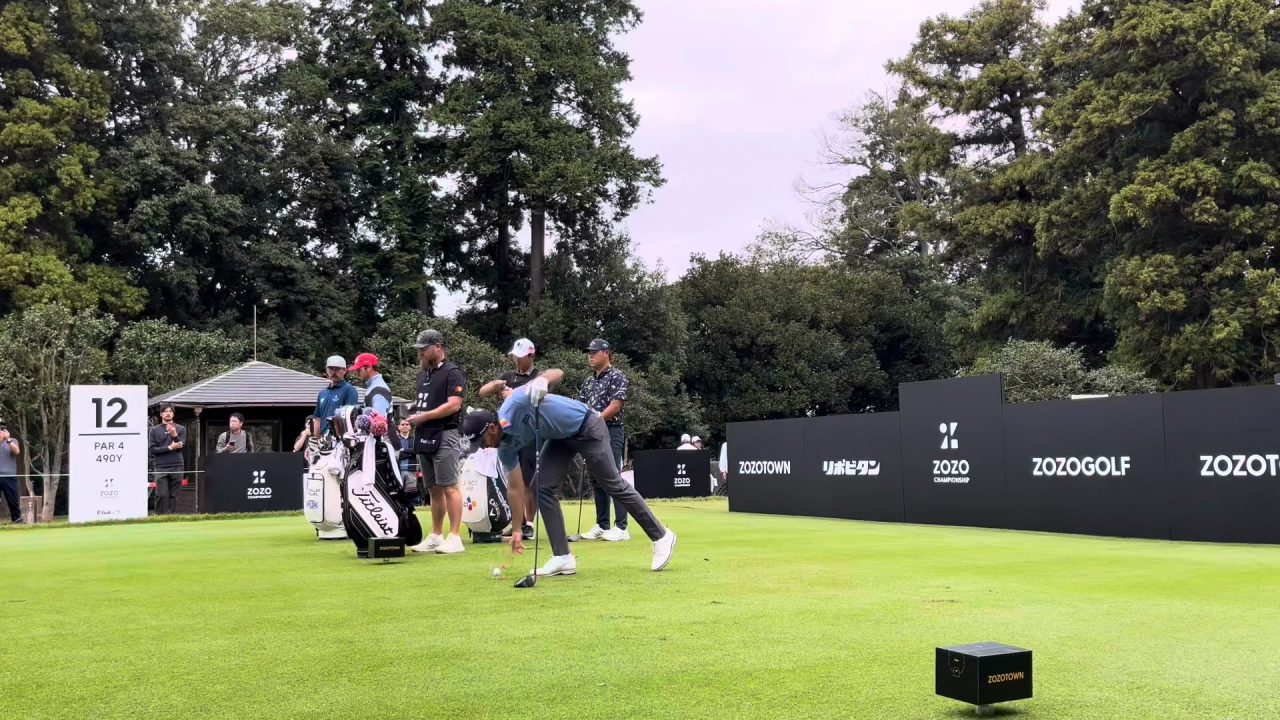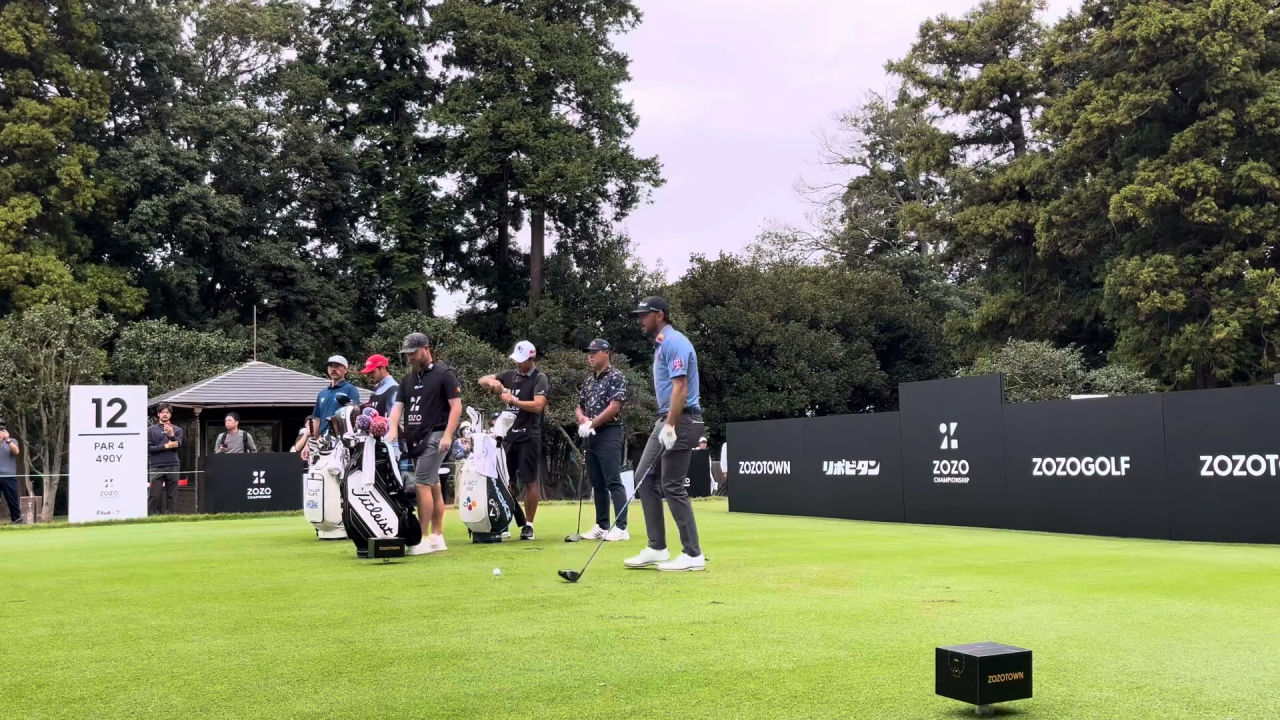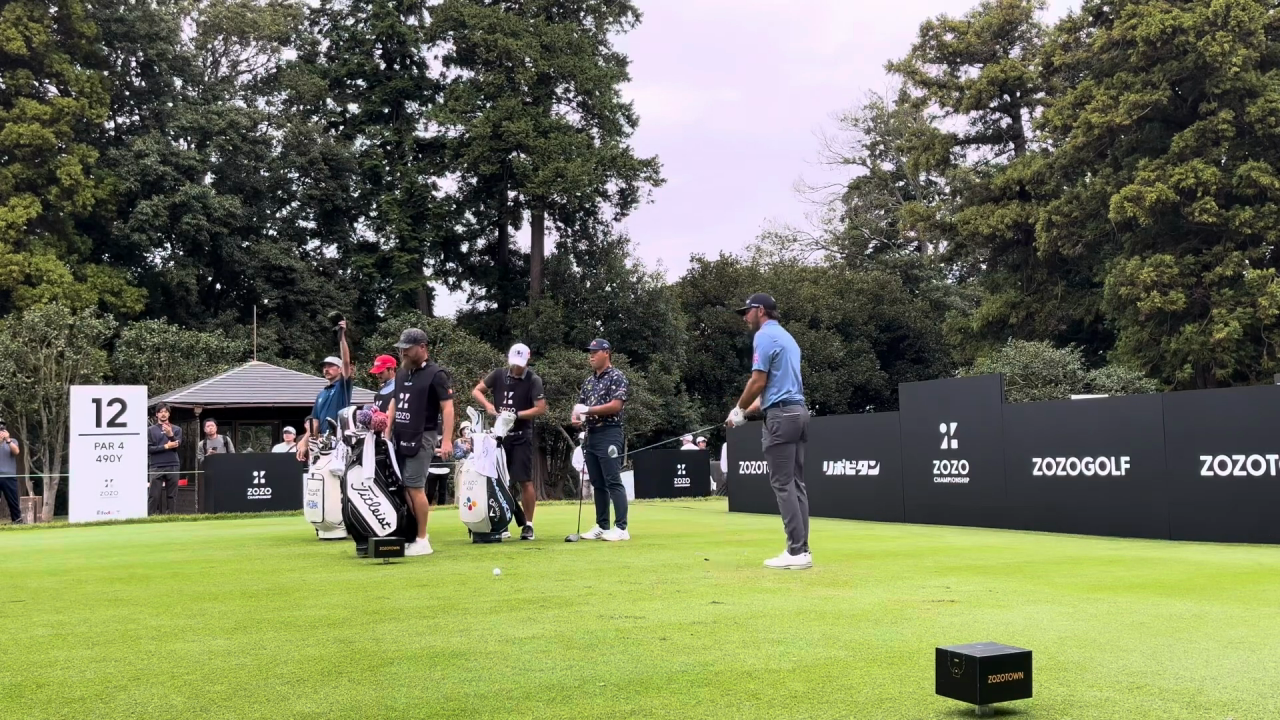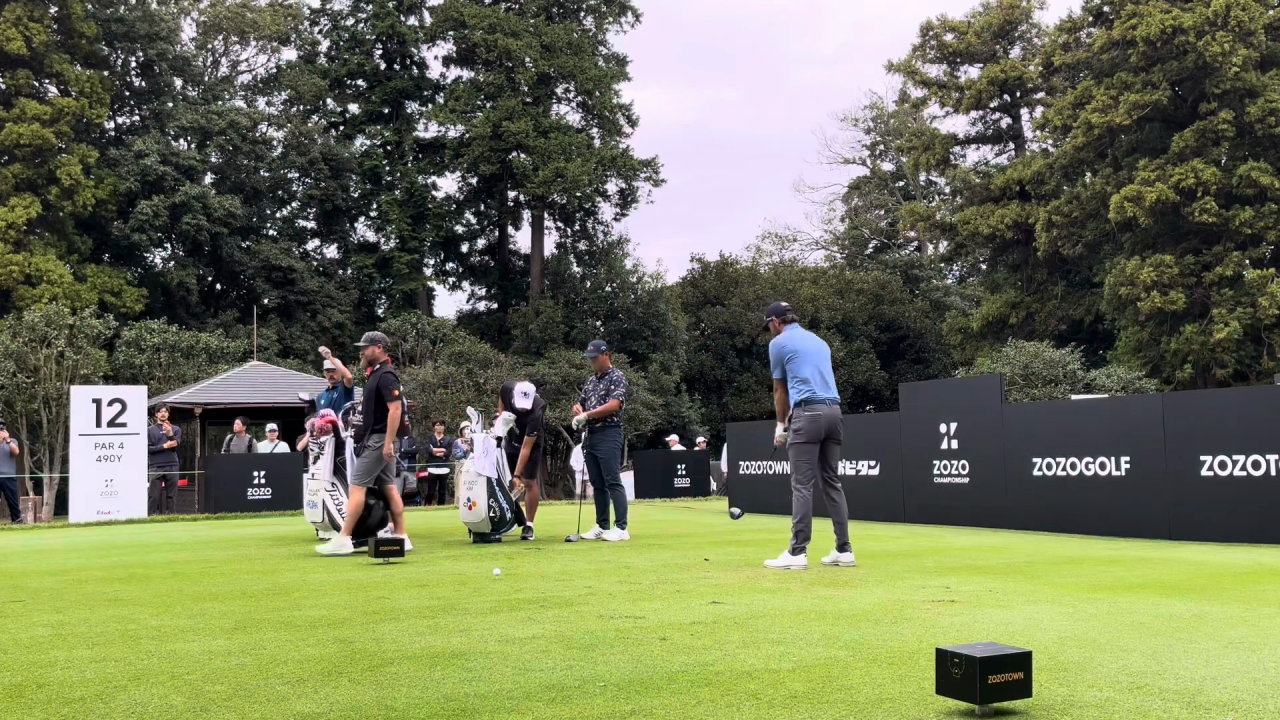
dt=1s
person 1, frame 1
left shoulder: (517, 403)
right shoulder: (506, 443)
left elbow: (556, 372)
right elbow: (515, 487)
left wrist: (542, 381)
right wrist: (517, 530)
left hip: (587, 428)
right hip: (560, 437)
left knee: (615, 485)
right knee: (542, 487)
left ankle: (660, 535)
right ankle: (562, 556)
person 1, frame 2
left shoulder: (675, 342)
right shoulder: (661, 346)
left elbow: (680, 387)
left wrist: (669, 426)
right wrist: (664, 425)
left hip: (682, 422)
right hip: (667, 422)
left knee: (672, 487)
right knee: (645, 480)
left ankle: (692, 554)
right ankle: (657, 547)
person 1, frame 3
left shoulder: (765, 335)
right shoulder: (785, 337)
left elbow: (759, 382)
left wrist: (739, 409)
right wrist: (747, 410)
left hip: (781, 416)
right hip: (798, 412)
left knee: (781, 484)
right knee: (795, 483)
left ankle: (796, 552)
right ankle: (801, 550)
person 1, frame 4
left shoulder: (779, 343)
right shoulder: (819, 341)
left elbow: (780, 391)
left wrist: (781, 427)
right wrist: (787, 420)
left hip: (809, 414)
right hip: (833, 411)
left knee: (802, 485)
right knee: (832, 482)
left ankle: (797, 552)
right ankle: (844, 550)
person 2, frame 1
left shoulder: (452, 373)
right shoulder: (423, 373)
left elbow: (453, 405)
left wrist: (423, 416)
right wrist: (412, 410)
left hip: (444, 436)
right hip: (424, 437)
left knee: (449, 487)
right knee: (433, 489)
left ankle: (454, 537)
right ankle: (436, 536)
person 2, frame 2
left shoulder: (444, 374)
right shoulder: (408, 378)
left elbow: (456, 406)
right elbow: (399, 405)
left wrist: (448, 435)
right wrist: (392, 429)
left hip: (435, 438)
right hip: (415, 439)
left knee: (422, 486)
right knee: (433, 488)
left ankle: (424, 539)
right ankle: (436, 537)
person 2, frame 3
left shoulder: (436, 374)
right shoulder: (402, 373)
left elbow: (448, 408)
left wrist: (447, 440)
right wrist: (386, 430)
left hip: (421, 438)
right hip: (399, 438)
left knee: (414, 488)
left ankle: (422, 540)
person 2, frame 4
left shoulder: (386, 375)
right shoulder: (376, 374)
left elbow: (395, 409)
left wrist: (389, 442)
left hip: (379, 439)
right hip: (374, 439)
left knee: (357, 486)
right knee: (388, 487)
left ankle: (344, 538)
right ankle: (401, 537)
person 3, frame 1
left shoulder: (616, 377)
right shoulder: (588, 381)
left elbow: (615, 406)
left hip: (610, 433)
right knee: (597, 482)
left ankle: (621, 527)
right ankle: (602, 526)
person 3, frame 2
left shoulder: (616, 377)
right shoulder: (589, 381)
left elbow: (614, 407)
right elbow: (580, 407)
left wrist: (591, 424)
right wrist: (582, 418)
left hip: (609, 434)
right hip: (592, 437)
left knee: (613, 482)
right knee: (597, 484)
left ankle: (621, 527)
right ankle: (602, 526)
person 3, frame 3
left shoulder: (616, 377)
right shoulder: (589, 381)
left elbow: (616, 405)
right elbow: (580, 406)
left wrist: (588, 409)
right wrist: (576, 416)
left hip: (609, 434)
right hip: (592, 435)
left knee: (613, 482)
right knee: (598, 484)
left ankle: (621, 527)
right ankle: (602, 526)
person 3, frame 4
left shoulder: (617, 378)
right shoulder: (591, 381)
left elbow: (613, 405)
right elbow: (581, 404)
left wrist: (586, 414)
right wrist: (577, 408)
left hip: (609, 435)
right hip: (591, 435)
left knee: (613, 482)
right knee: (597, 484)
left ankle: (621, 528)
right ankle: (602, 526)
person 4, frame 1
left shoulder: (538, 377)
right shoulder: (508, 376)
right elbow: (482, 392)
right wrist: (494, 387)
left knee: (529, 481)
left ankle: (529, 524)
person 4, frame 2
left shoulder: (539, 378)
right shoulder: (510, 374)
left elbow: (538, 406)
right elbow: (482, 380)
left wrist: (513, 401)
right wrist: (491, 382)
left hip: (528, 436)
right hip: (509, 435)
left knee: (529, 482)
left ankle: (529, 525)
person 4, frame 3
left shoulder: (533, 380)
right shoulder: (499, 374)
left elbow: (541, 408)
right elbow: (476, 390)
left wrist: (516, 415)
right wrist: (487, 404)
left hip: (521, 437)
left knee: (525, 482)
left ankle: (528, 525)
person 4, frame 4
left shoulder: (535, 413)
right shoulder: (507, 388)
left elbow: (526, 448)
left wrist: (517, 475)
left hip: (530, 444)
right hip: (510, 440)
left knee: (530, 482)
left ankle: (529, 525)
